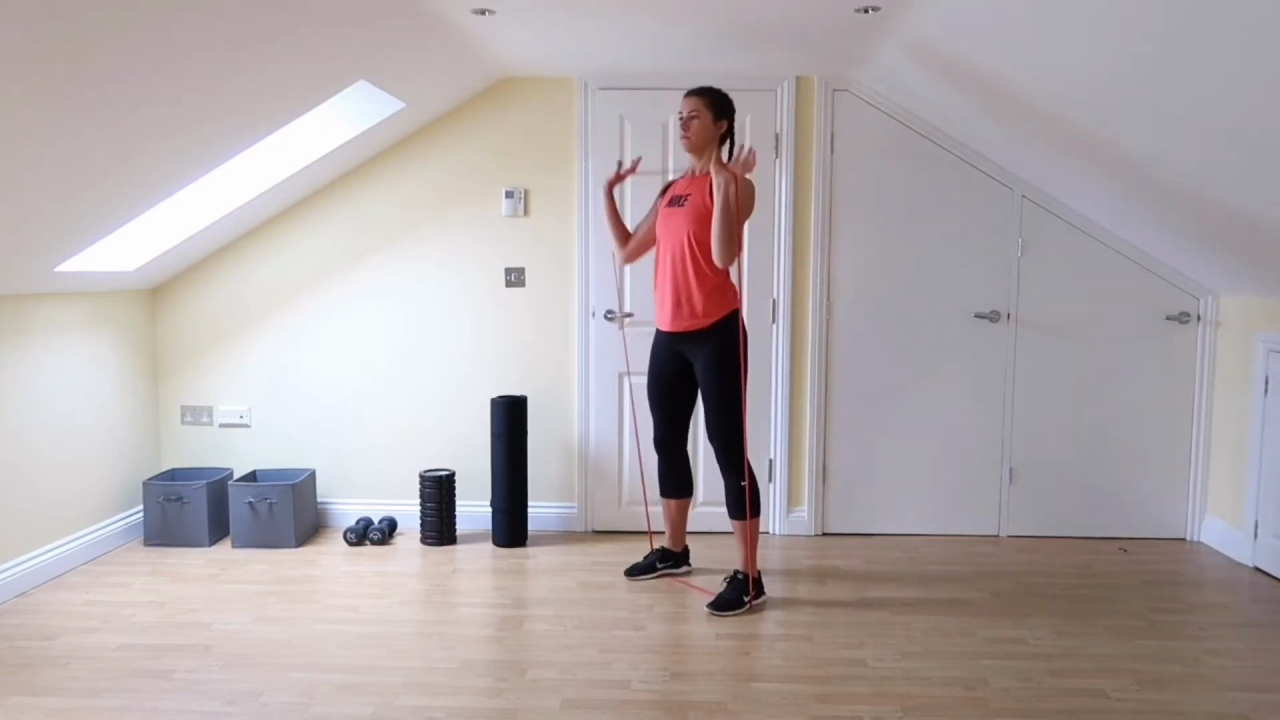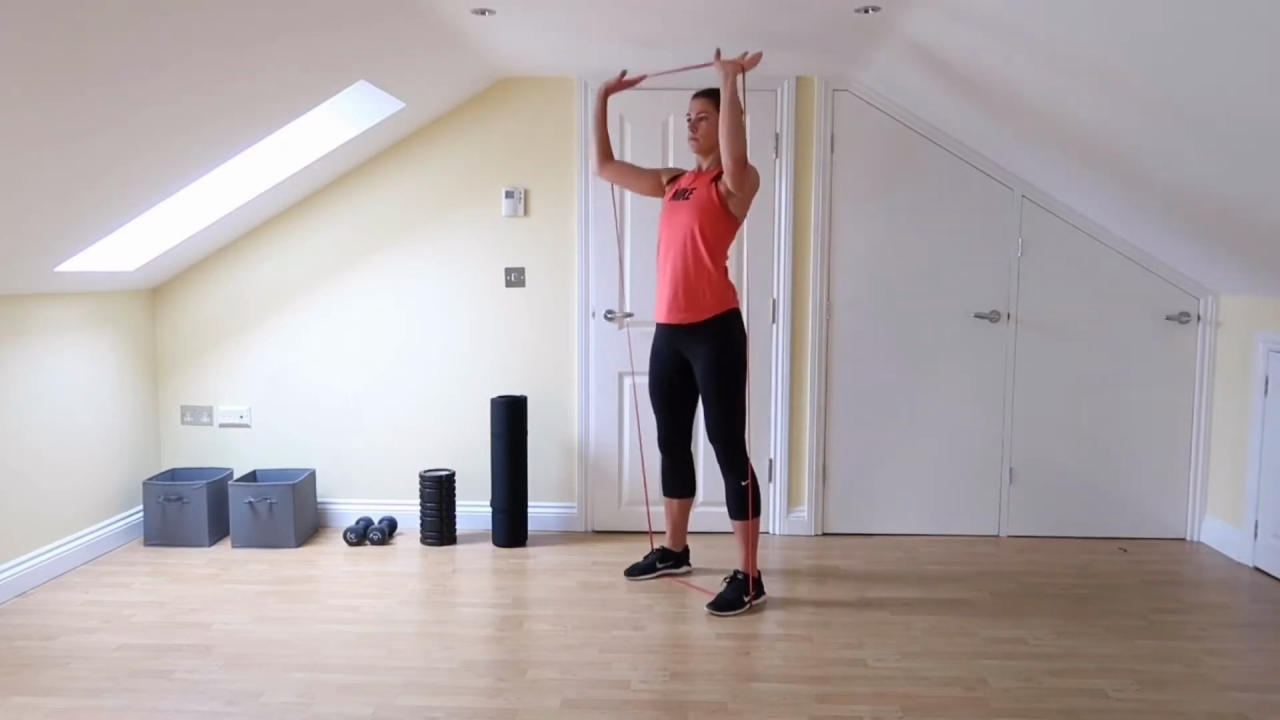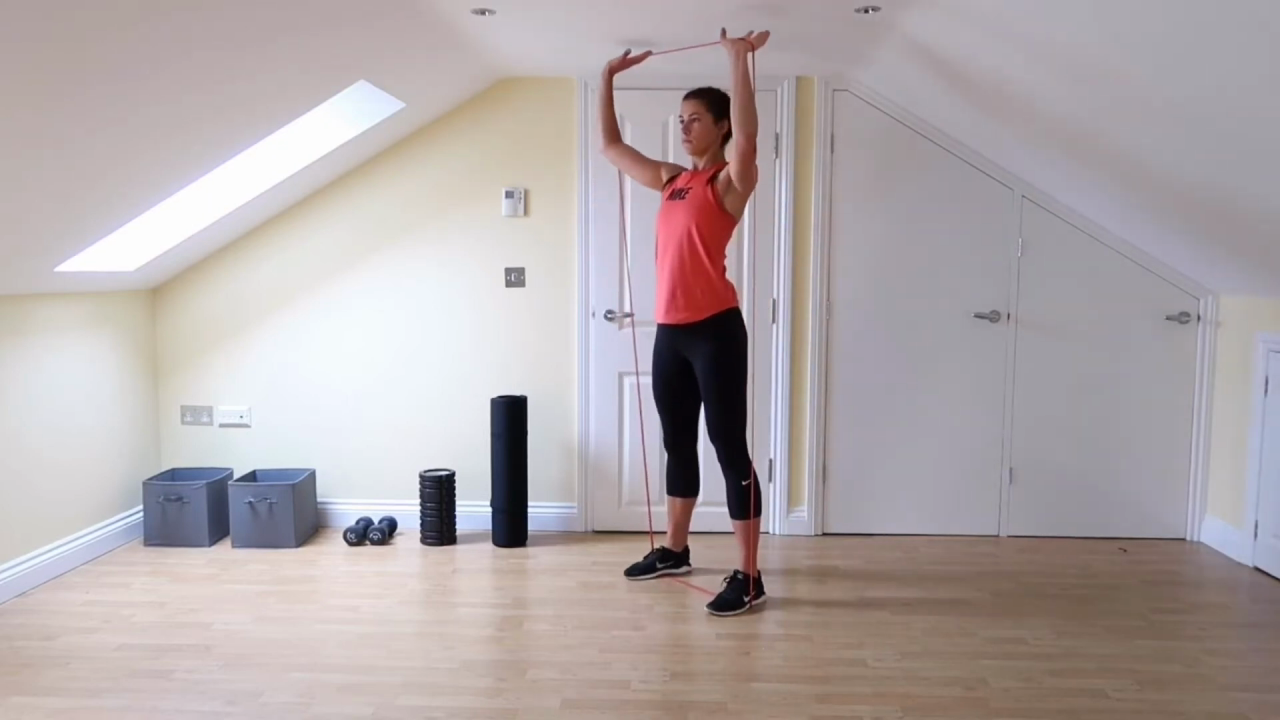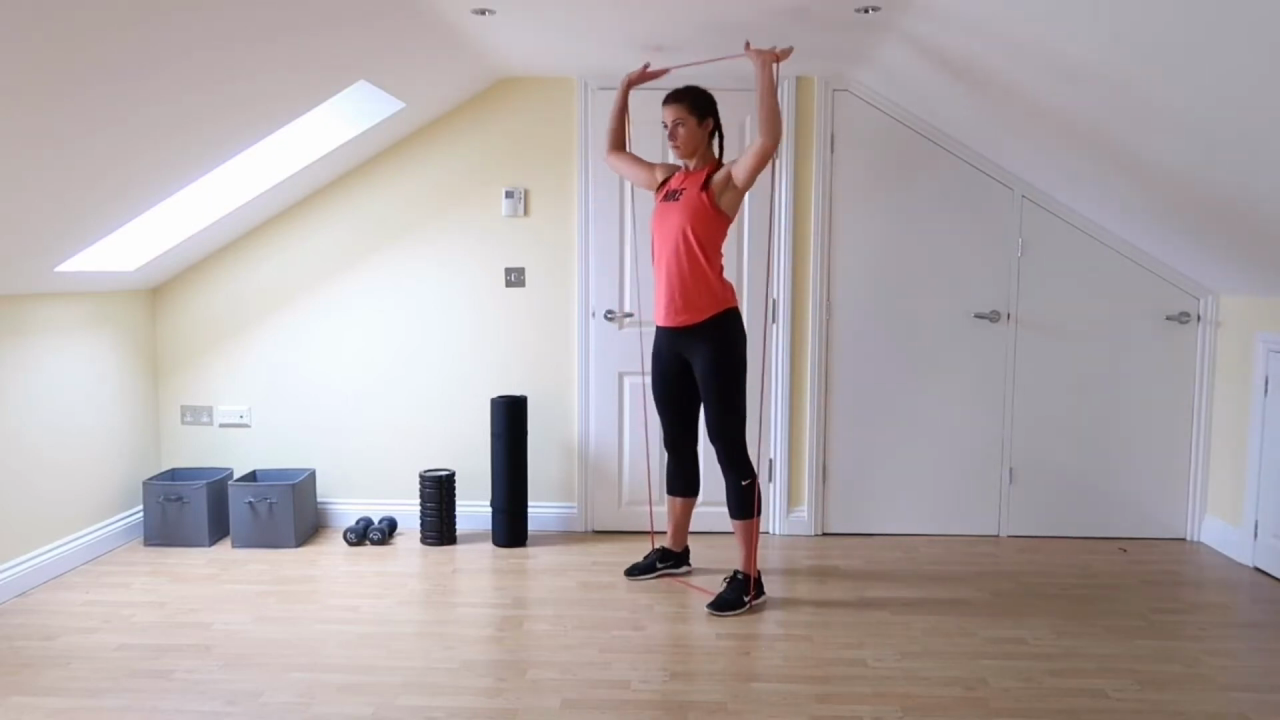
dt=0.4s
person 1, frame 1
left shoulder: (732, 183)
right shoulder: (670, 191)
left elbow: (724, 257)
right elbow: (626, 252)
left wrist: (725, 185)
right wrist: (610, 192)
left hip: (716, 334)
right hip: (668, 335)
left knee: (727, 448)
right knee: (667, 442)
left ankle: (748, 576)
right ankle: (674, 549)
person 1, frame 2
left shoulder: (738, 182)
right shoulder: (672, 182)
left elbow: (735, 161)
right elbow: (604, 167)
left wrist: (731, 83)
right wrist: (603, 99)
left hip: (715, 330)
right hip: (669, 330)
left knee: (728, 448)
right knee: (672, 442)
left ankle: (749, 577)
right ankle: (674, 549)
person 1, frame 3
left shoulder: (733, 180)
right shoulder: (670, 179)
left elbow: (748, 136)
right elbow: (610, 145)
left wrist: (739, 59)
right wrist: (609, 78)
left hip: (715, 331)
right hip: (670, 332)
left knee: (729, 448)
right knee: (678, 443)
left ankle: (748, 576)
right ankle: (674, 549)
person 1, frame 4
left shoulder: (726, 179)
right shoulder: (664, 179)
left elbow: (767, 141)
right elbow: (613, 152)
left wrist: (764, 70)
right wrist: (627, 89)
left hip: (713, 330)
right hip: (669, 332)
left knee: (728, 447)
right knee: (677, 443)
left ankle: (748, 576)
right ankle: (675, 548)
